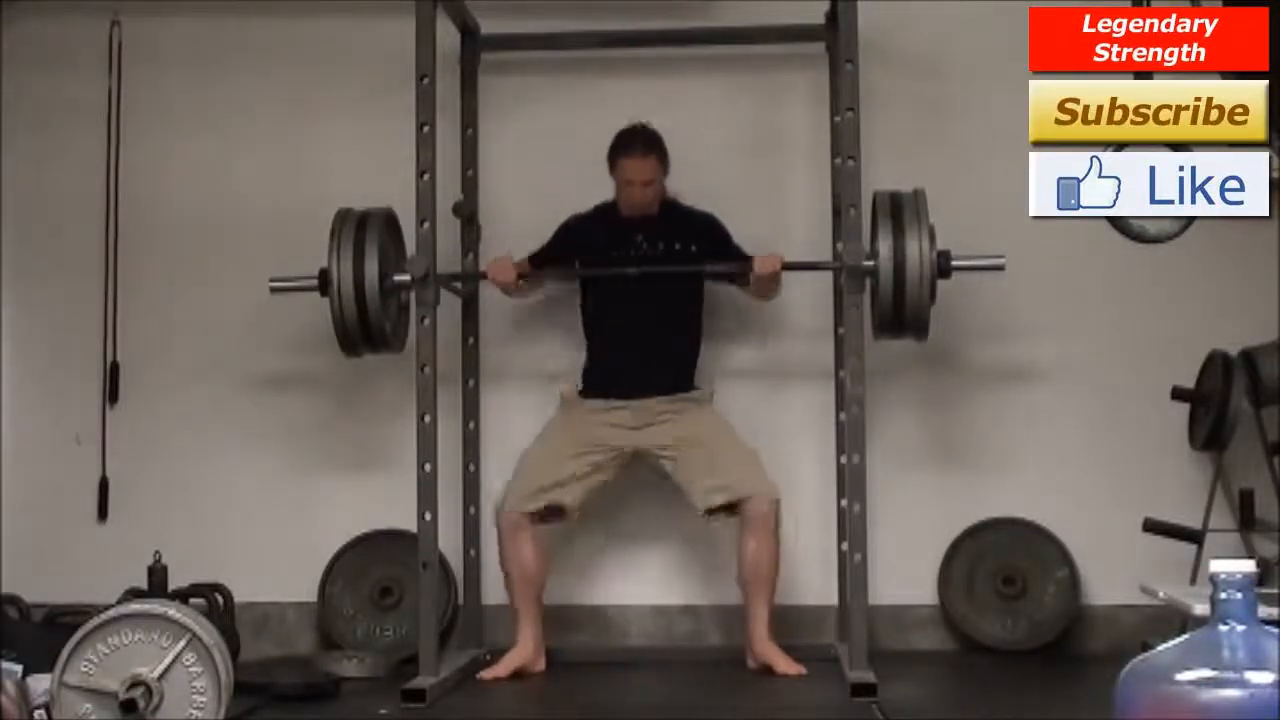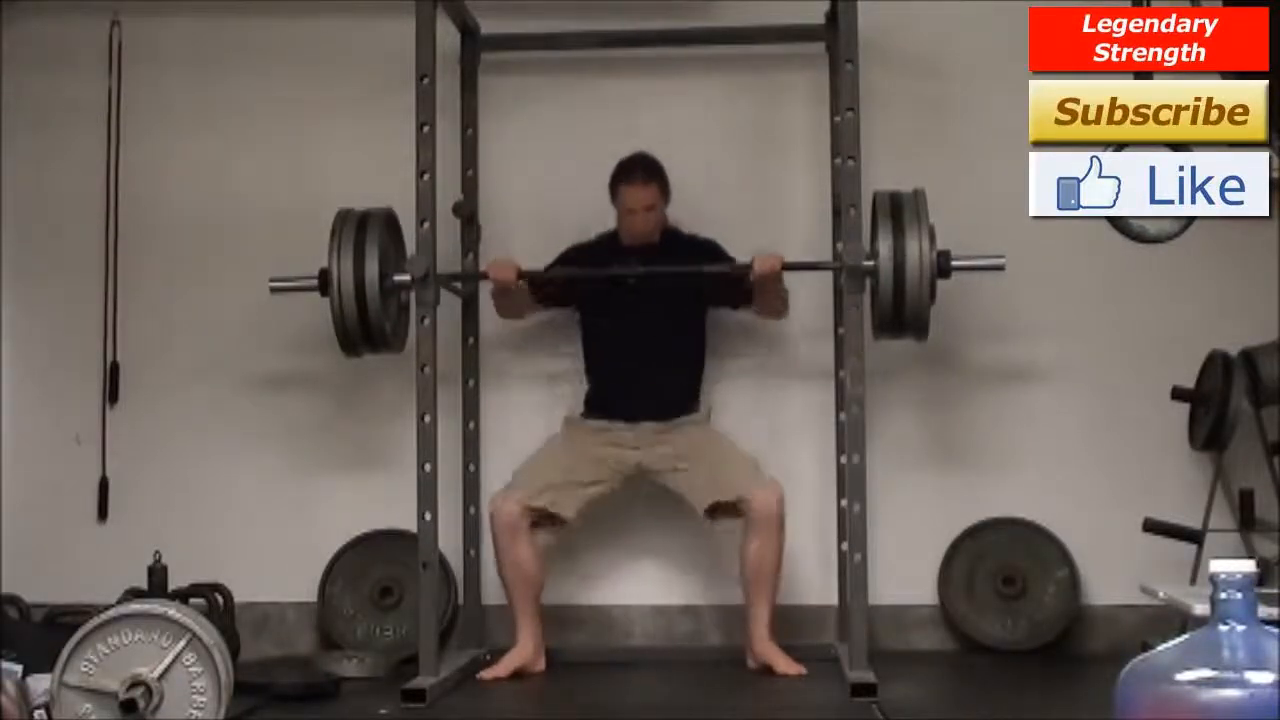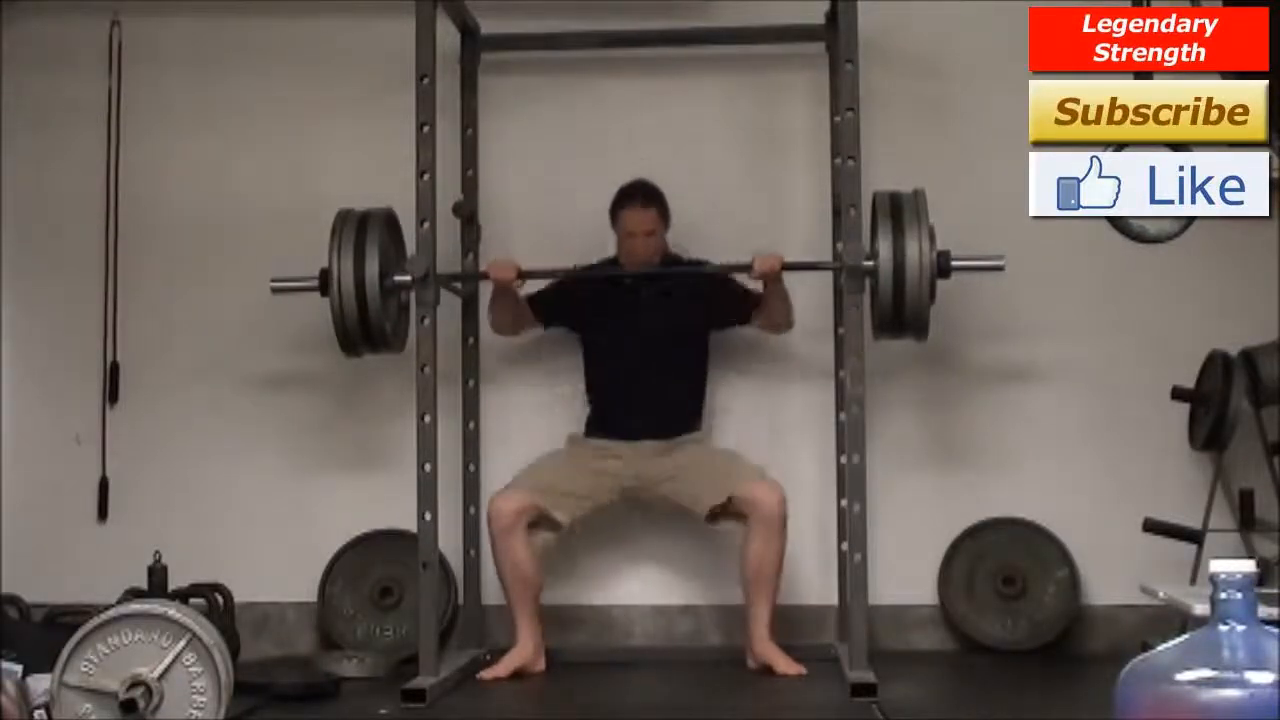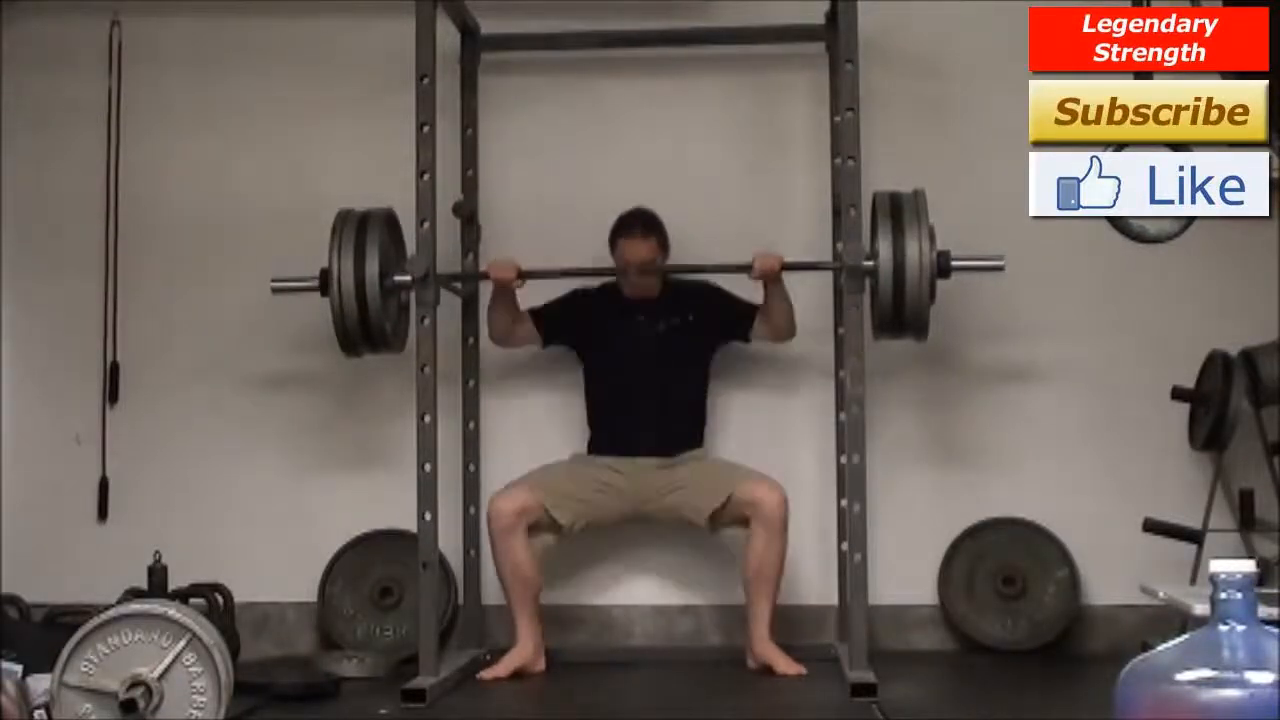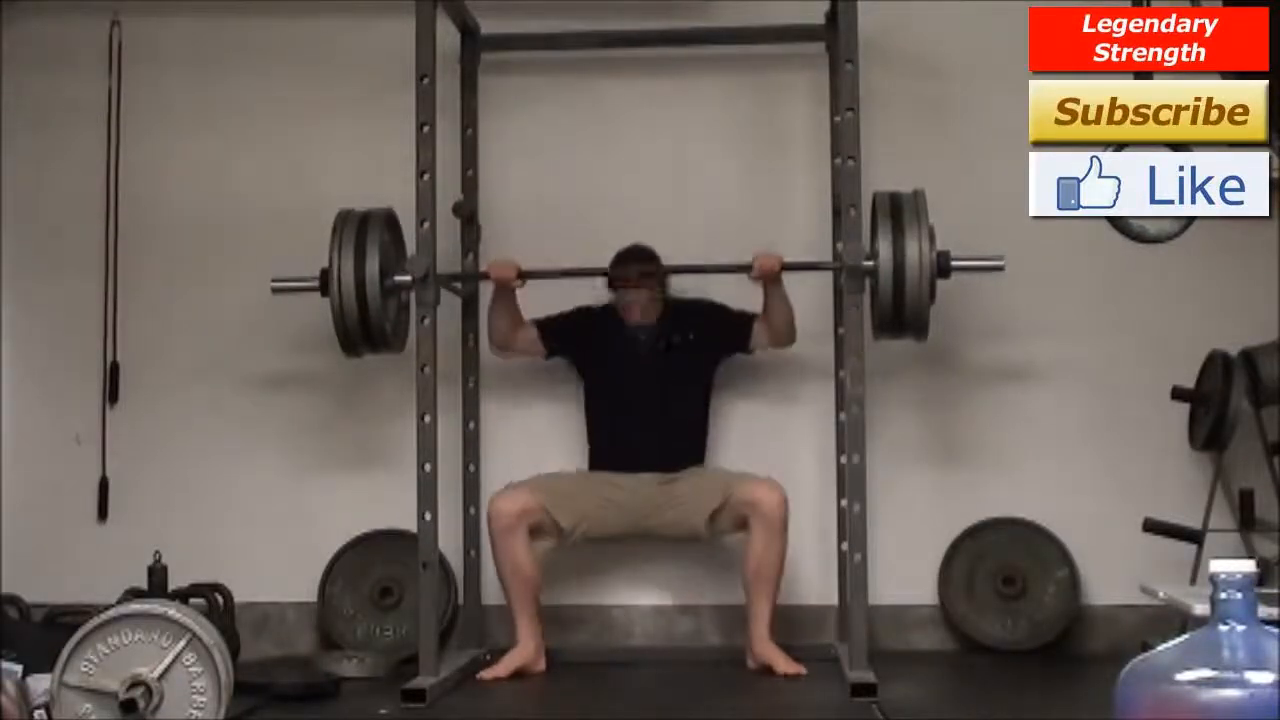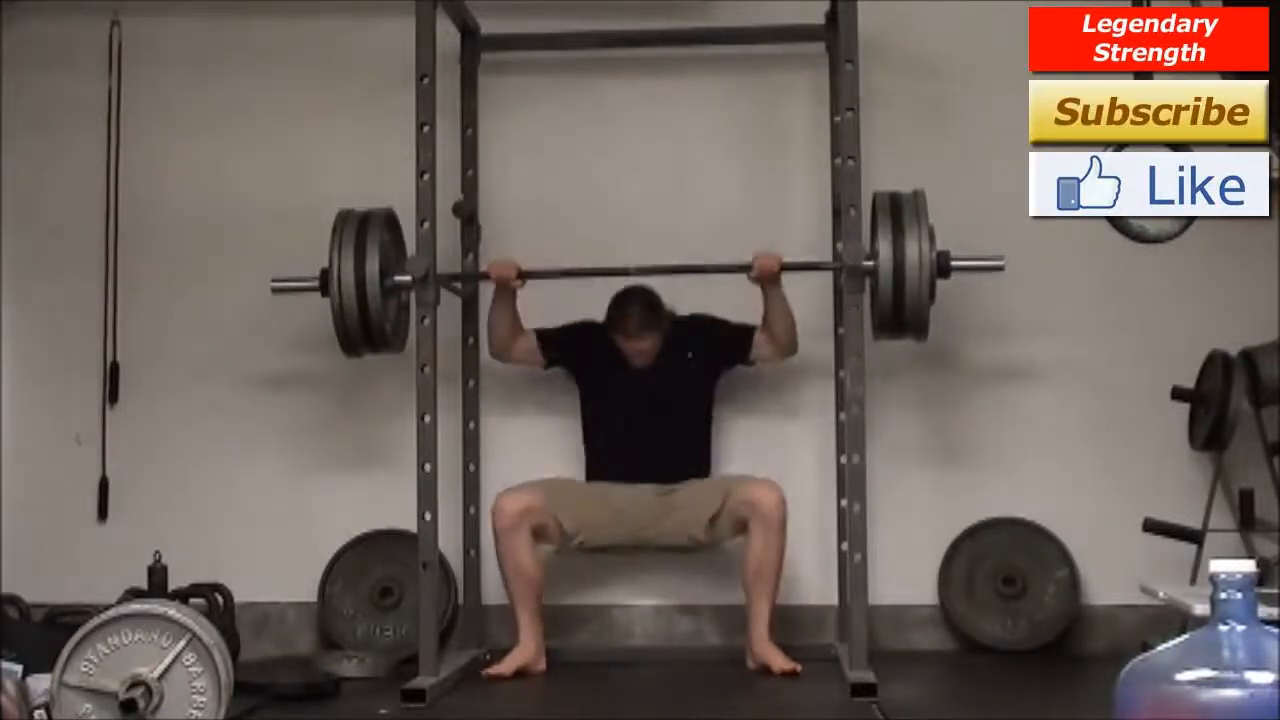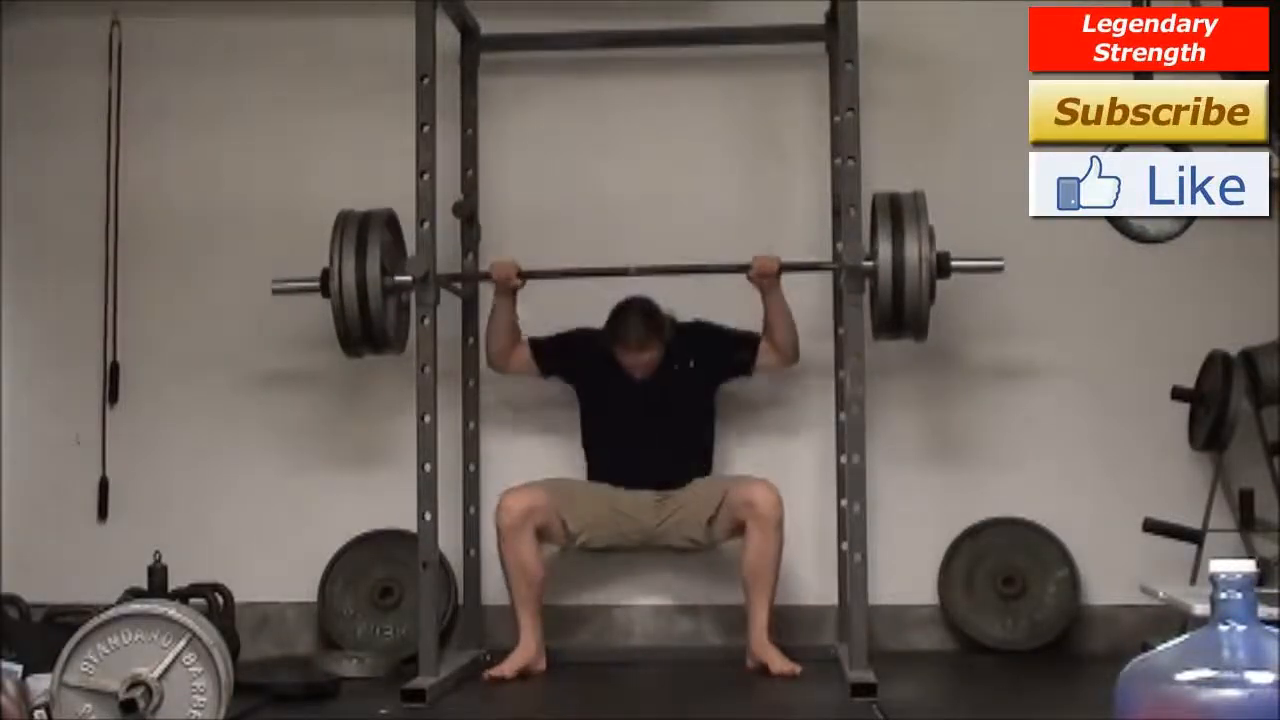
dt=0.1s
person 1, frame 1
left shoulder: (697, 229)
right shoulder: (584, 231)
left elbow: (753, 280)
right elbow: (532, 271)
left wrist: (766, 272)
right wrist: (509, 273)
left hip: (678, 405)
right hip: (597, 406)
left knee: (760, 500)
right knee: (515, 508)
left ankle: (759, 642)
right ankle: (529, 645)
person 1, frame 2
left shoulder: (700, 257)
right shoulder: (585, 261)
left elbow: (771, 308)
right elbow: (516, 307)
left wrist: (770, 278)
right wrist: (503, 284)
left hip: (681, 428)
right hip: (599, 429)
left knee: (766, 503)
right knee: (509, 510)
left ankle: (760, 641)
right ankle: (528, 644)
person 1, frame 3
left shoulder: (700, 282)
right shoulder: (586, 286)
left elbow: (777, 322)
right elbow: (510, 323)
left wrist: (771, 283)
right wrist: (504, 290)
left hip: (681, 446)
right hip: (601, 447)
left knee: (768, 503)
right knee: (505, 511)
left ankle: (759, 641)
right ankle: (528, 644)
person 1, frame 4
left shoulder: (700, 303)
right shoulder: (586, 309)
left elbow: (781, 331)
right elbow: (505, 334)
left wrist: (773, 280)
right wrist: (501, 289)
left hip: (684, 468)
right hip: (604, 470)
left knee: (768, 502)
right knee: (505, 509)
left ankle: (760, 641)
right ankle: (528, 645)
person 1, frame 5
left shoulder: (699, 319)
right shoulder: (588, 326)
left elbow: (781, 336)
right elbow: (505, 341)
left wrist: (772, 283)
right wrist: (503, 292)
left hip: (684, 483)
right hip: (606, 485)
left knee: (768, 501)
right knee: (505, 510)
left ankle: (760, 641)
right ankle: (529, 645)
person 1, frame 6
left shoulder: (700, 337)
right shoulder: (585, 342)
left elbow: (782, 345)
right elbow: (505, 347)
left wrist: (771, 287)
right wrist: (504, 294)
left hip: (686, 498)
right hip: (608, 500)
left knee: (767, 500)
right knee: (511, 509)
left ankle: (760, 642)
right ankle: (530, 645)
person 1, frame 7
left shoulder: (701, 344)
right shoulder: (584, 350)
left elbow: (785, 354)
right elbow: (502, 358)
left wrist: (770, 289)
right wrist: (505, 295)
left hip: (687, 499)
right hip: (609, 501)
left knee: (763, 500)
right knee: (514, 508)
left ankle: (759, 642)
right ankle: (530, 645)
